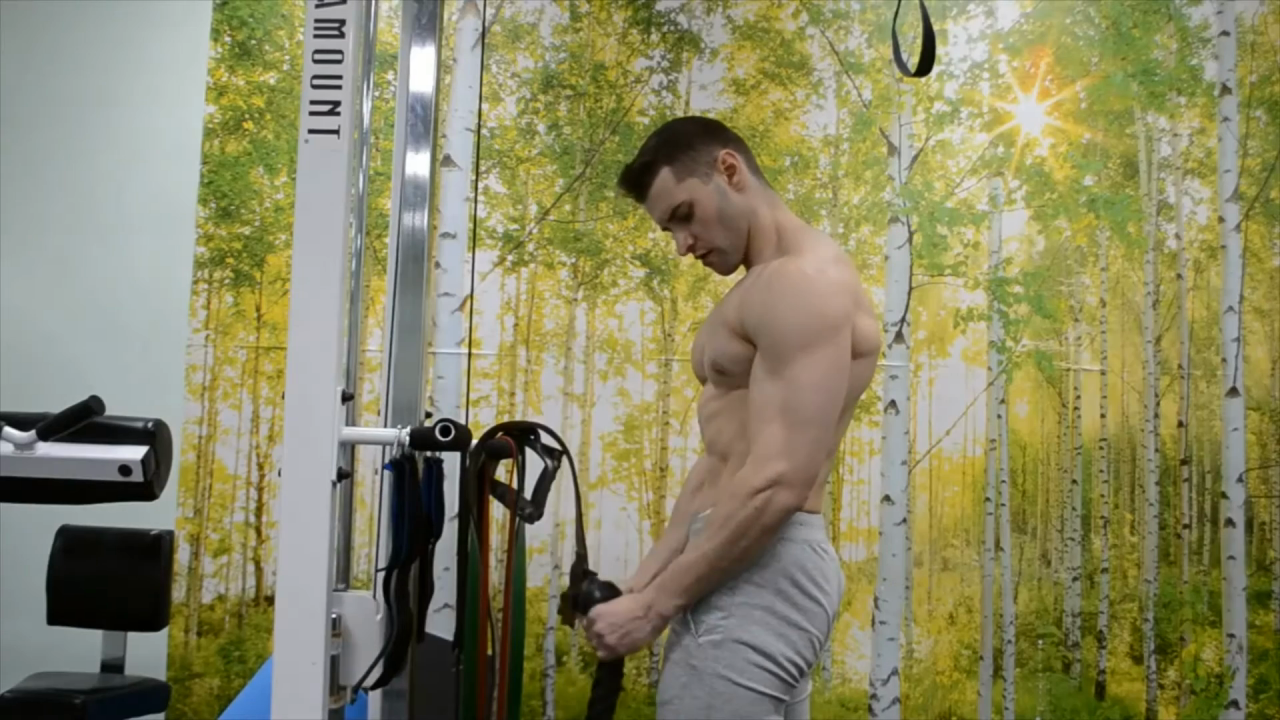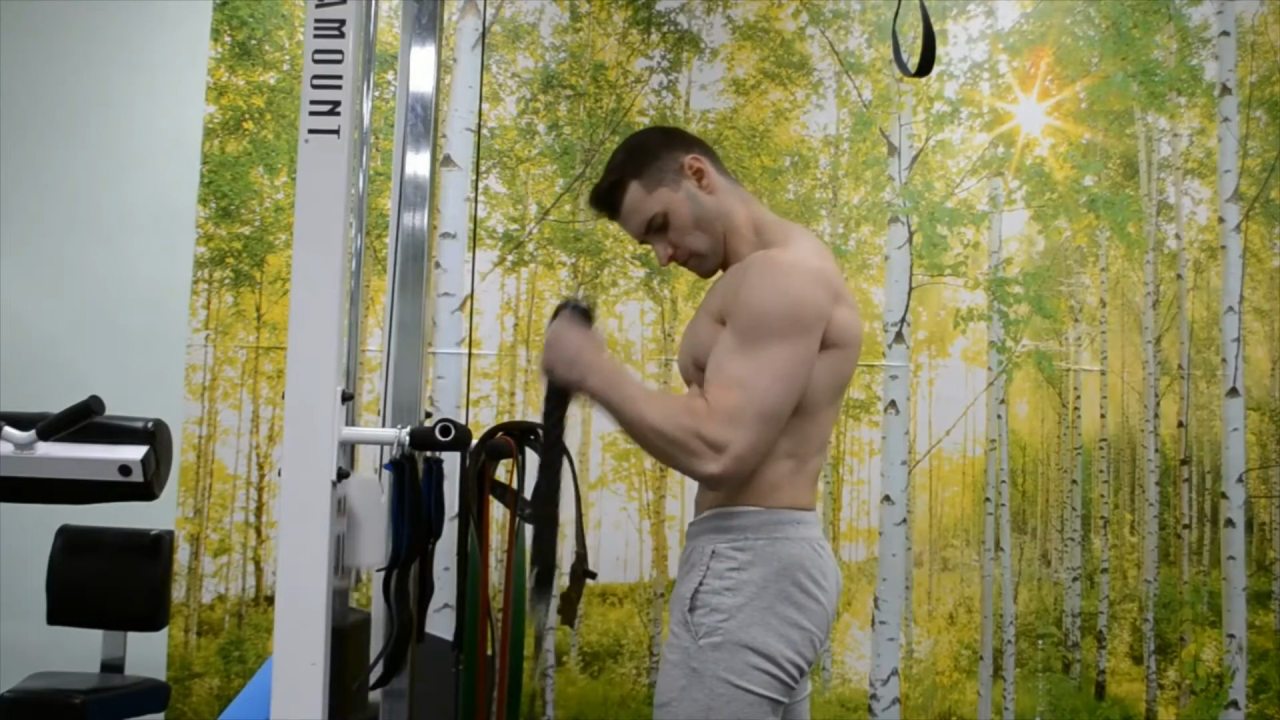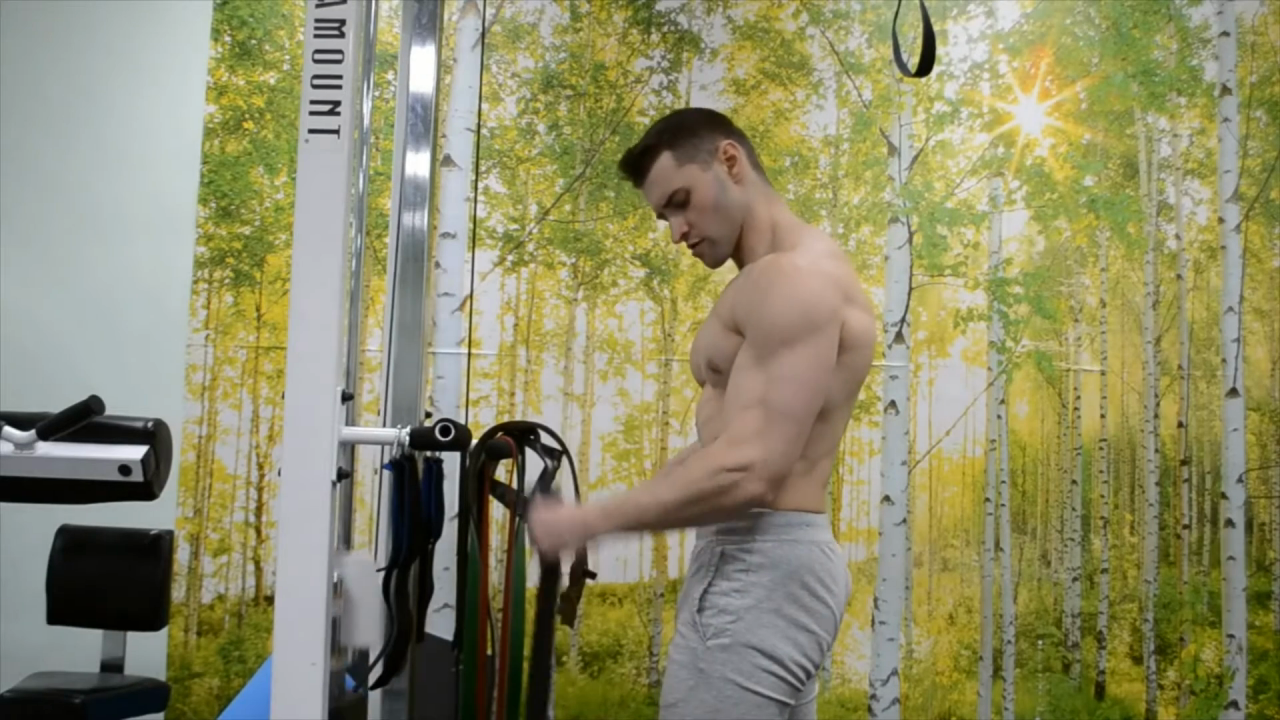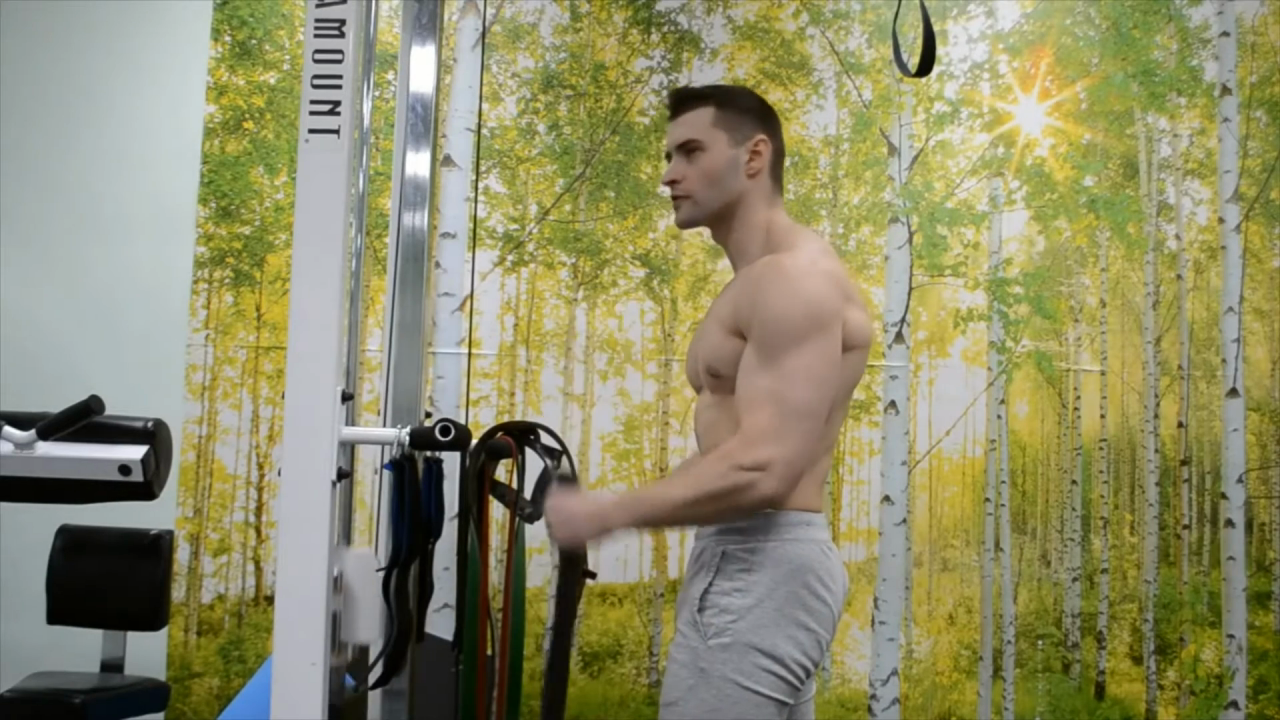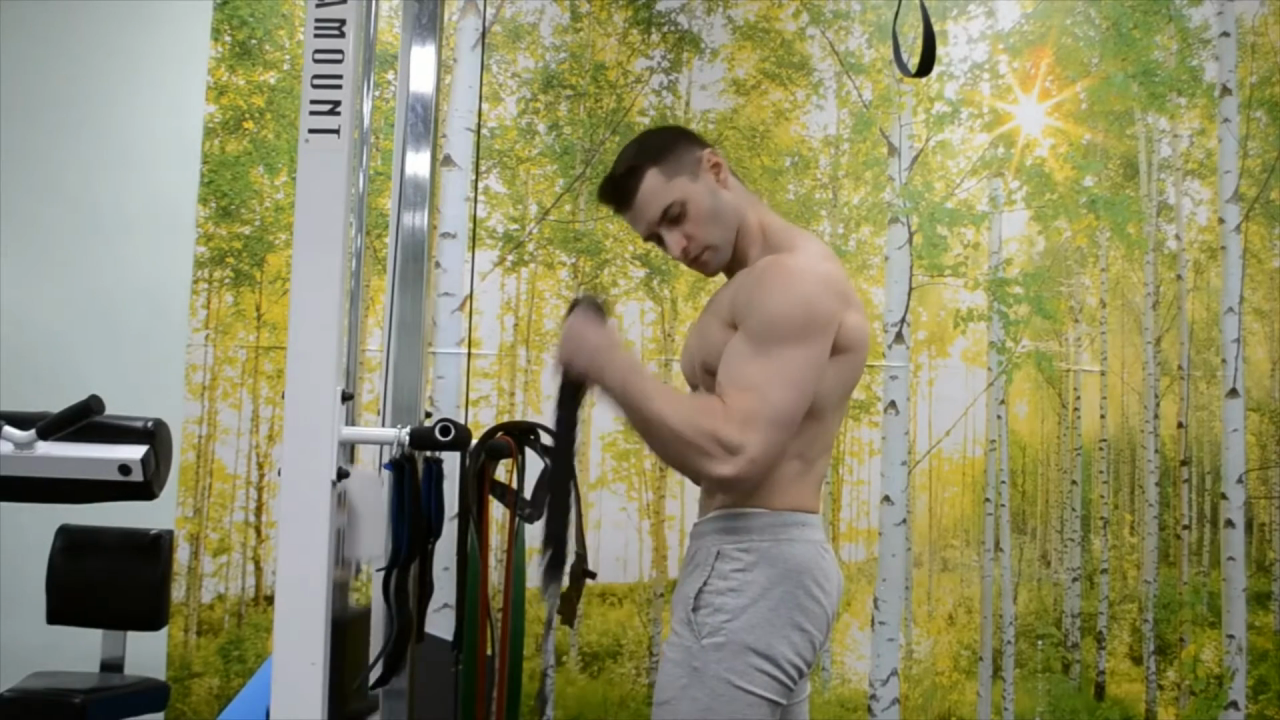
dt=1s
person 1, frame 1
left shoulder: (803, 283)
right shoulder: (771, 287)
left elbow: (778, 481)
left wrist: (655, 603)
right wrist: (645, 578)
left hip: (755, 573)
right hip: (756, 568)
person 1, frame 2
left shoulder: (782, 273)
right shoulder: (765, 279)
left elbow: (717, 449)
right elbow: (714, 437)
left wrist: (595, 372)
right wrist: (607, 375)
left hip: (748, 566)
right hip: (762, 559)
person 1, frame 3
left shoulder: (795, 278)
right shoulder: (777, 281)
left elbow: (747, 470)
right elbow: (720, 450)
left wrist: (589, 520)
right wrist: (605, 518)
left hip: (759, 570)
right hip: (769, 563)
person 1, frame 4
left shoulder: (794, 277)
right shoulder: (763, 285)
left elbow: (762, 468)
left wrist: (607, 510)
right wrist: (618, 509)
left hip: (758, 571)
right hip: (763, 564)
person 1, frame 5
left shoulder: (793, 277)
right shoulder: (759, 286)
left elbow: (731, 452)
right elbow: (714, 449)
left wrist: (613, 362)
right wrist: (615, 376)
left hip: (754, 566)
right hip: (762, 563)
